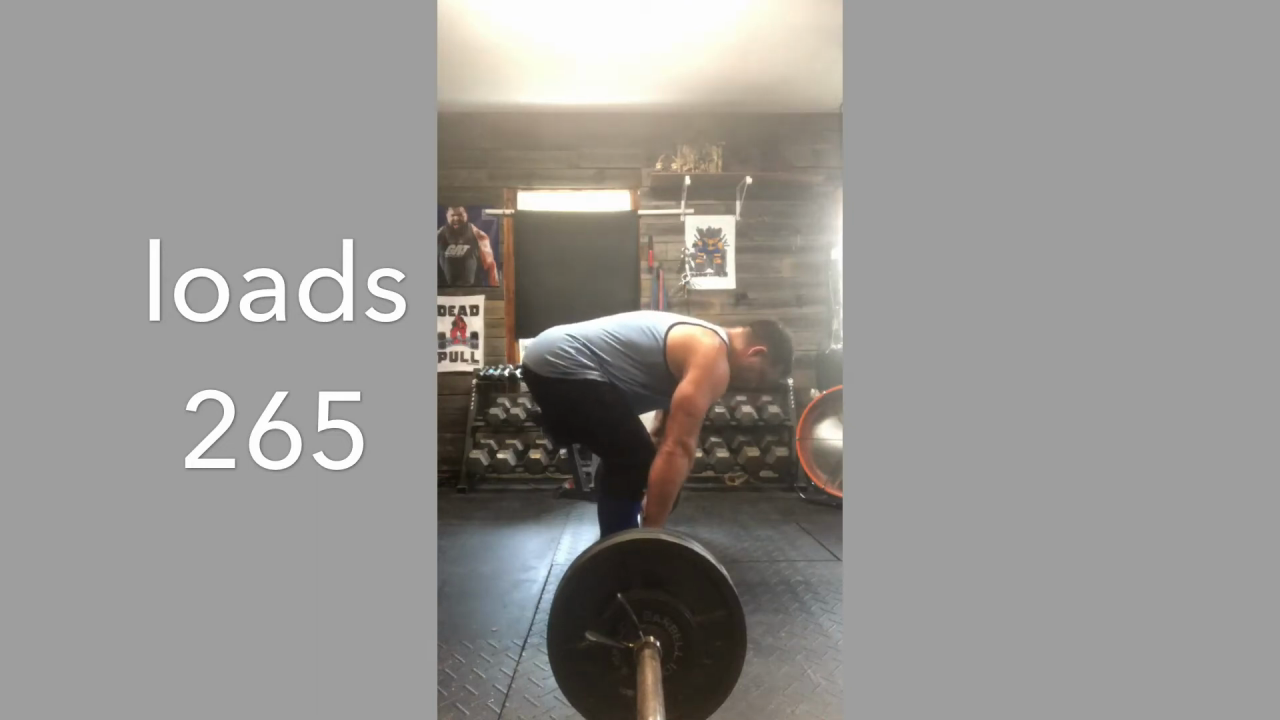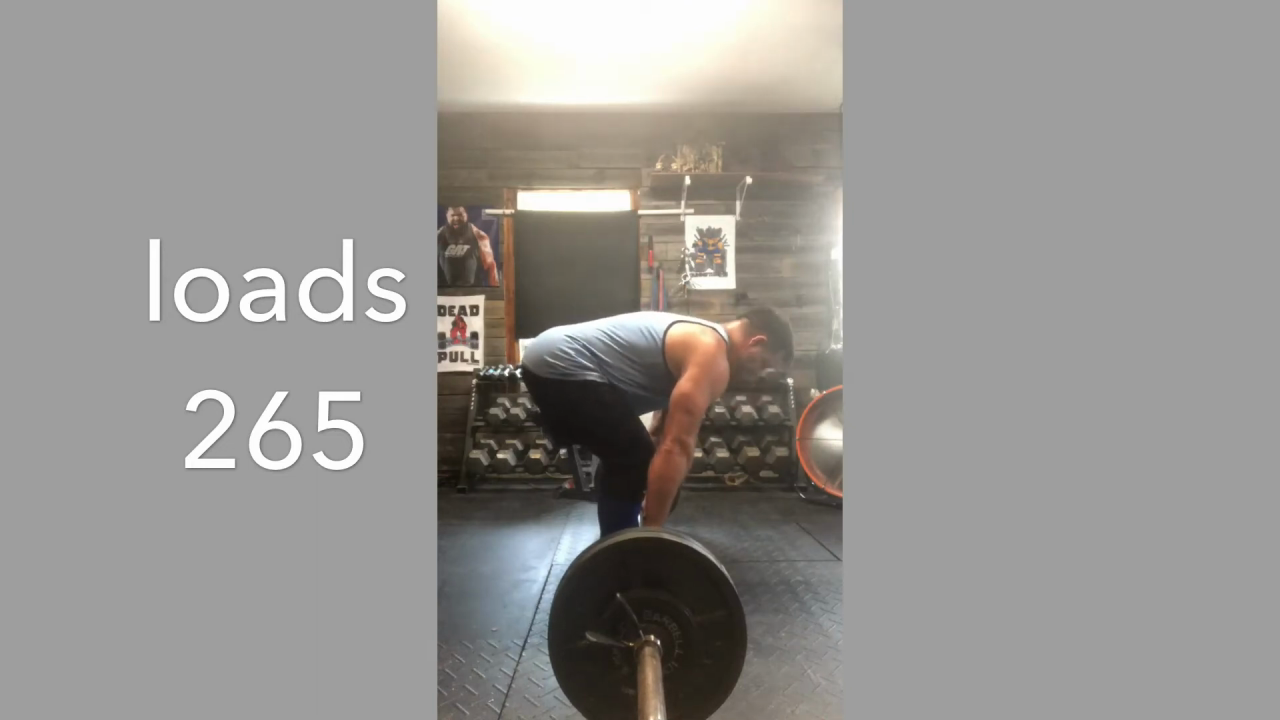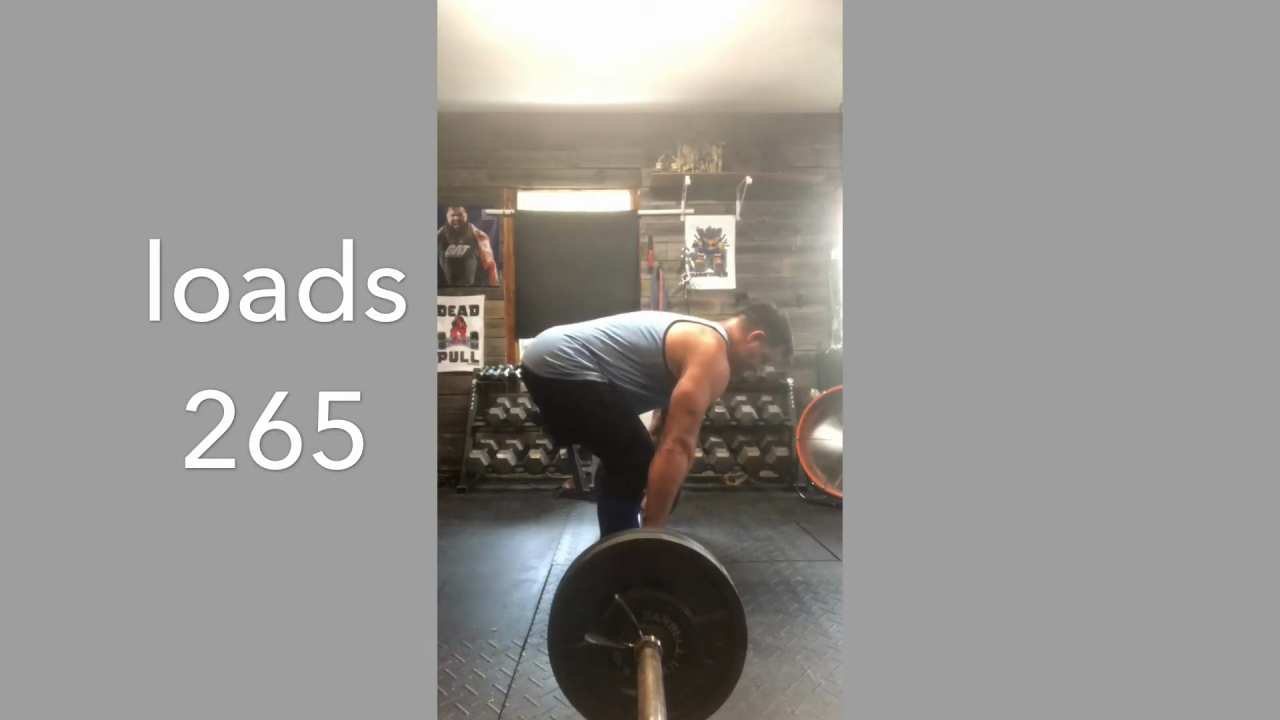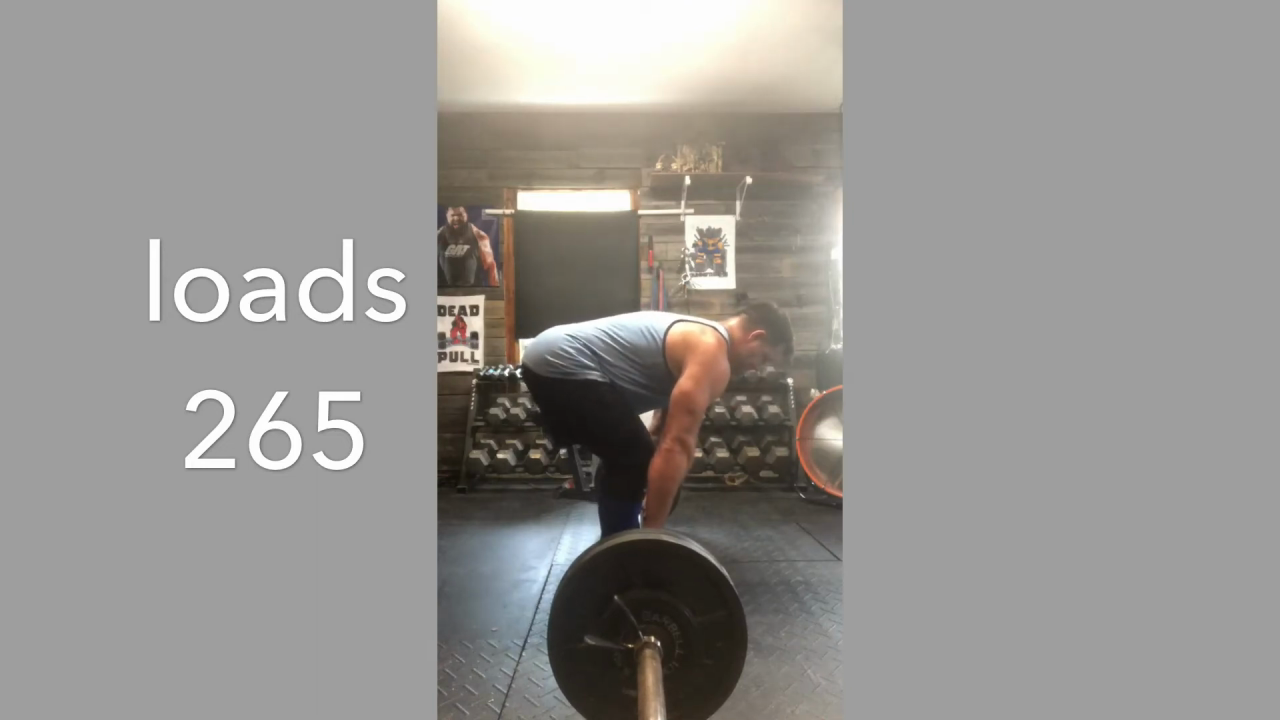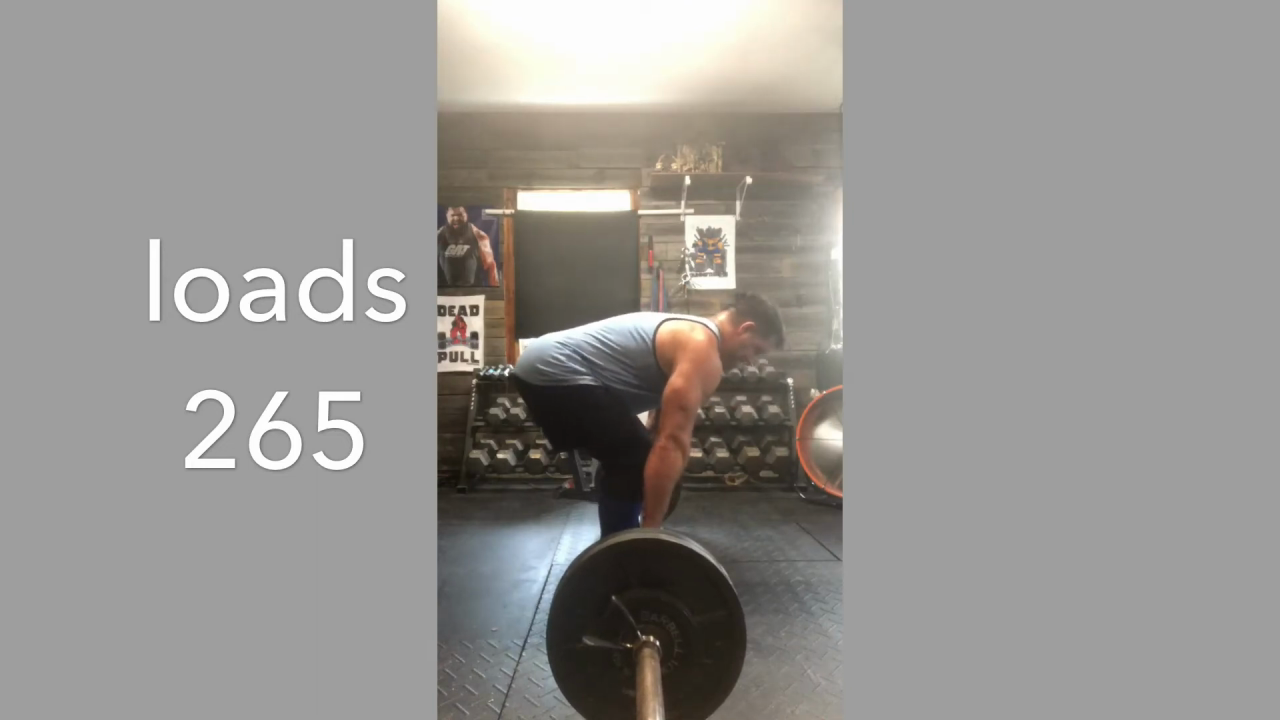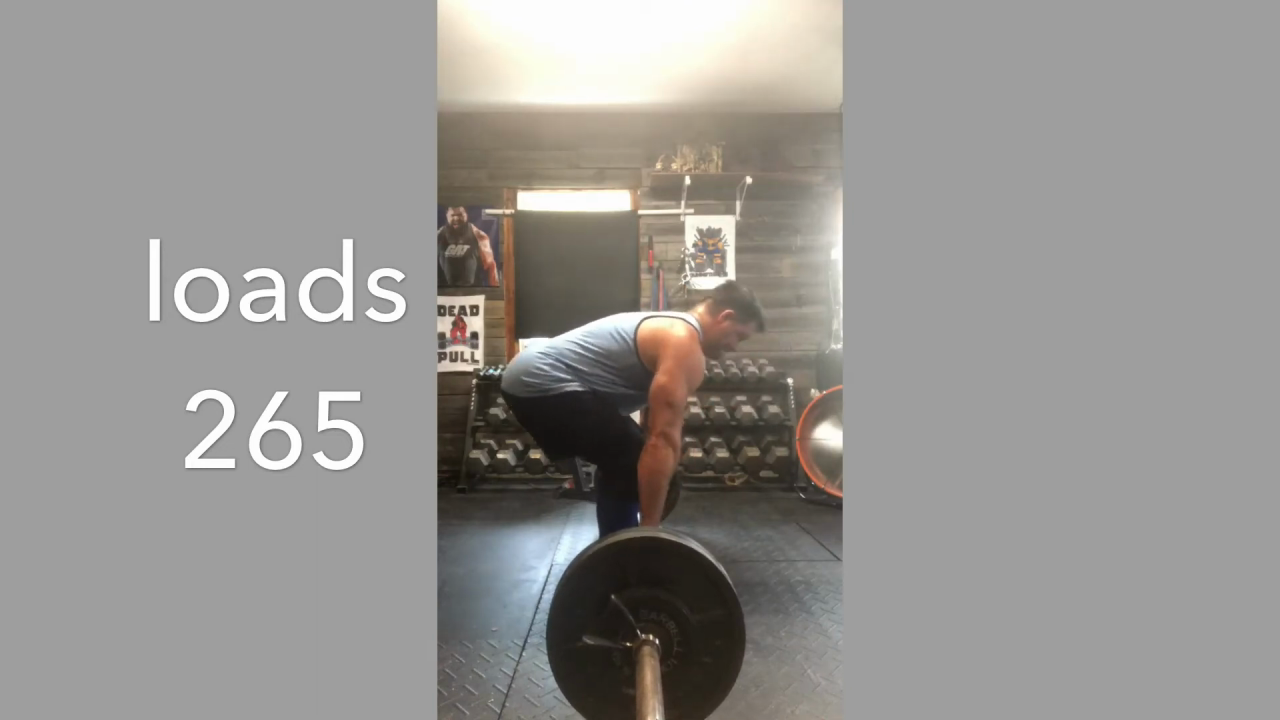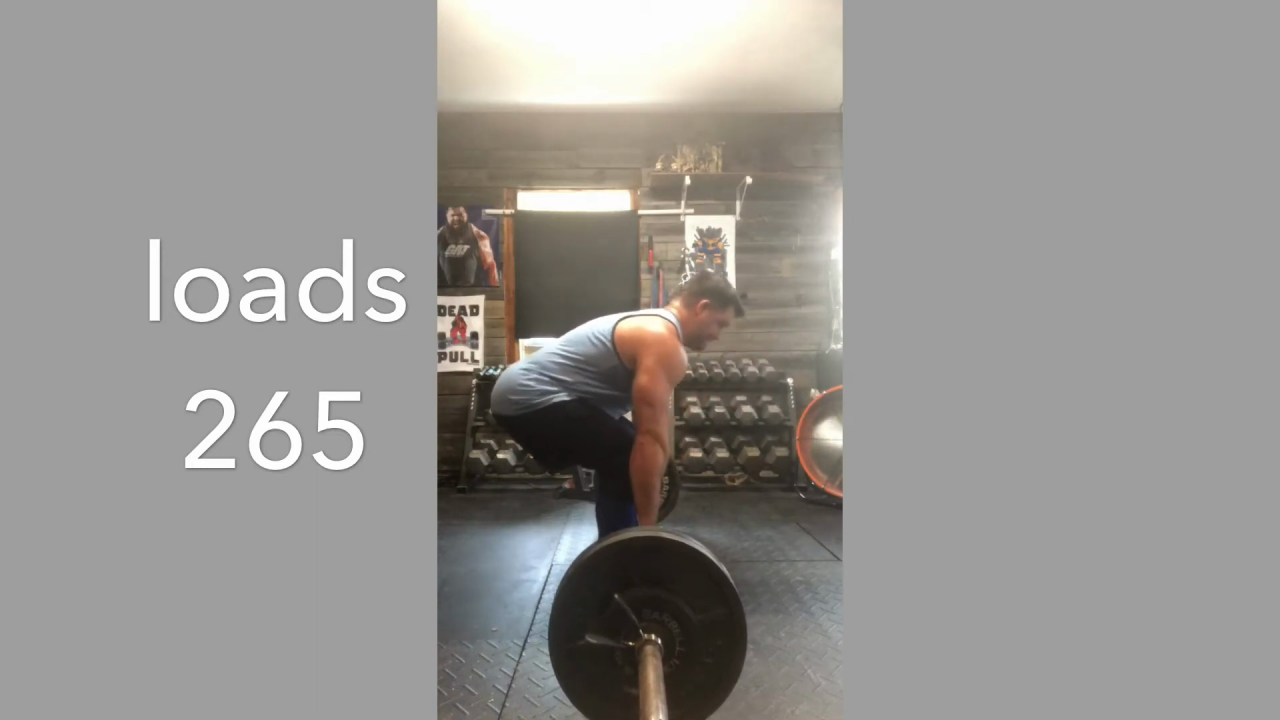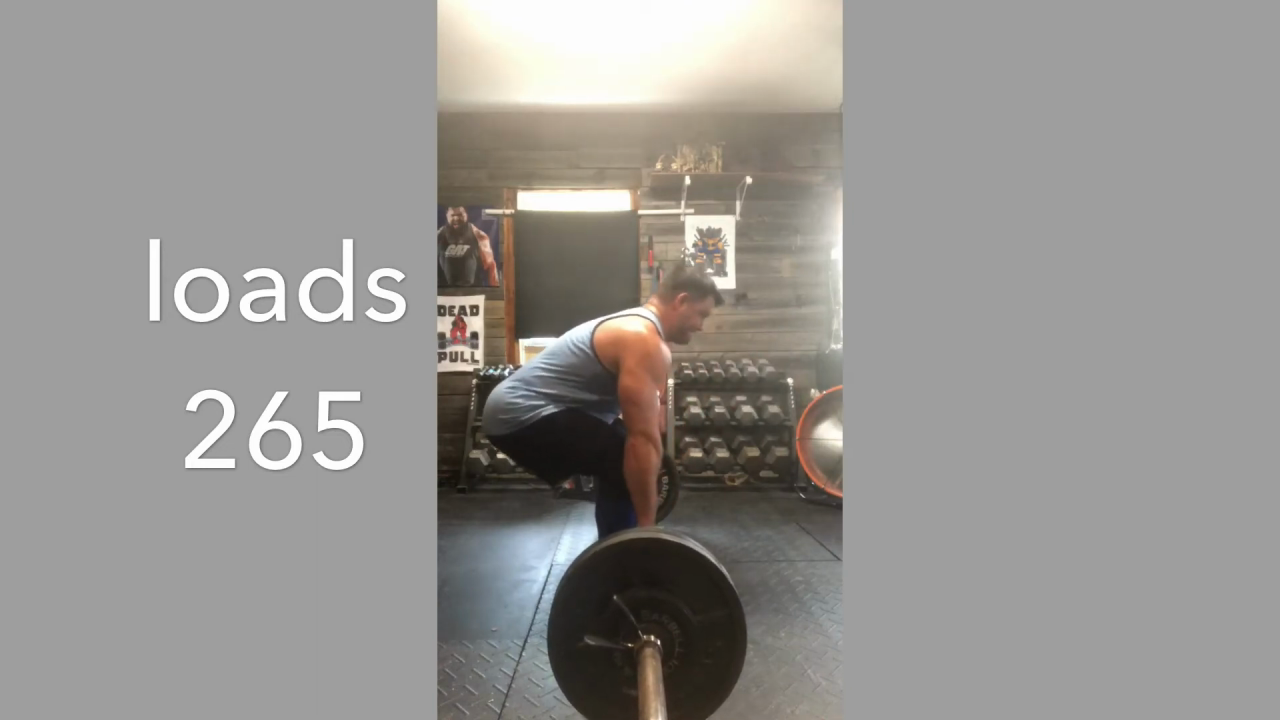
dt=0.3s
person 1, frame 1
left shoulder: (702, 341)
right shoulder: (712, 358)
left elbow: (666, 438)
right elbow: (677, 449)
left hip: (548, 357)
right hip: (562, 365)
left knee: (626, 458)
right knee: (634, 461)
person 1, frame 2
left shoulder: (699, 338)
right shoulder: (712, 355)
left elbow: (666, 435)
right elbow: (677, 446)
right wrist: (651, 530)
left hip: (546, 357)
right hip: (561, 366)
left knee: (625, 458)
right knee: (634, 461)
person 1, frame 3
left shoulder: (699, 337)
right shoulder: (712, 354)
left elbow: (665, 435)
right elbow: (678, 446)
right wrist: (652, 530)
left hip: (547, 358)
right hip: (561, 366)
left knee: (625, 458)
right knee: (633, 461)
person 1, frame 4
left shoulder: (700, 335)
right shoulder: (712, 353)
left elbow: (667, 435)
right elbow: (677, 445)
right wrist: (652, 531)
left hip: (547, 357)
right hip: (562, 365)
left knee: (626, 458)
right knee: (635, 461)
person 1, frame 5
left shoulder: (691, 333)
right shoulder: (703, 351)
left elbow: (661, 434)
right elbow: (672, 443)
right wrist: (650, 528)
left hip: (542, 365)
right hip: (553, 372)
left knee: (626, 459)
right knee: (634, 461)
person 1, frame 6
left shoulder: (673, 329)
right shoulder: (685, 346)
left elbow: (655, 430)
right elbow: (664, 440)
right wrist: (649, 527)
left hip: (532, 375)
right hip: (540, 383)
left knee: (624, 459)
right knee: (630, 463)
person 1, frame 7
left shoulder: (654, 327)
right shoulder: (664, 342)
left elbow: (644, 433)
right elbow: (652, 439)
right wrist: (647, 526)
left hip: (523, 390)
right hip: (529, 397)
left knee: (621, 459)
right knee: (627, 465)
person 1, frame 8
left shoulder: (636, 326)
right shoulder: (645, 342)
left elbow: (638, 430)
right elbow: (644, 438)
right wrist: (647, 525)
left hip: (519, 407)
right hip: (520, 415)
left knee: (621, 462)
right knee: (624, 465)
